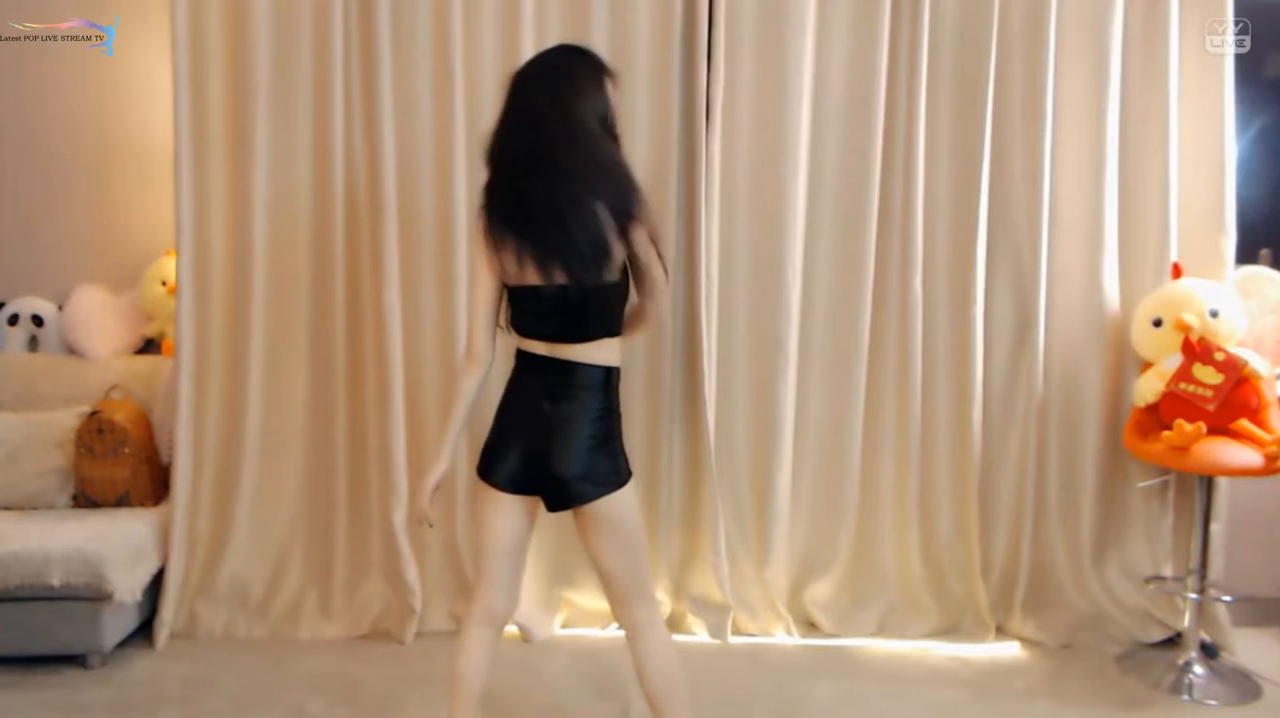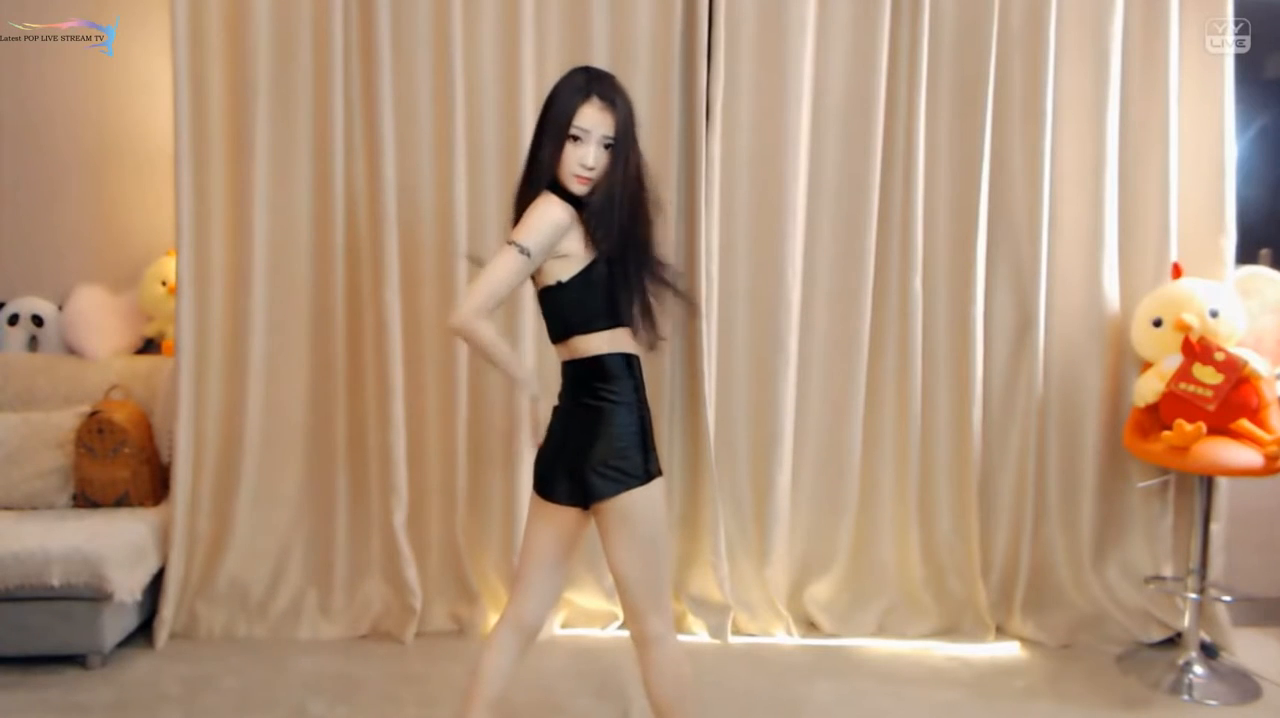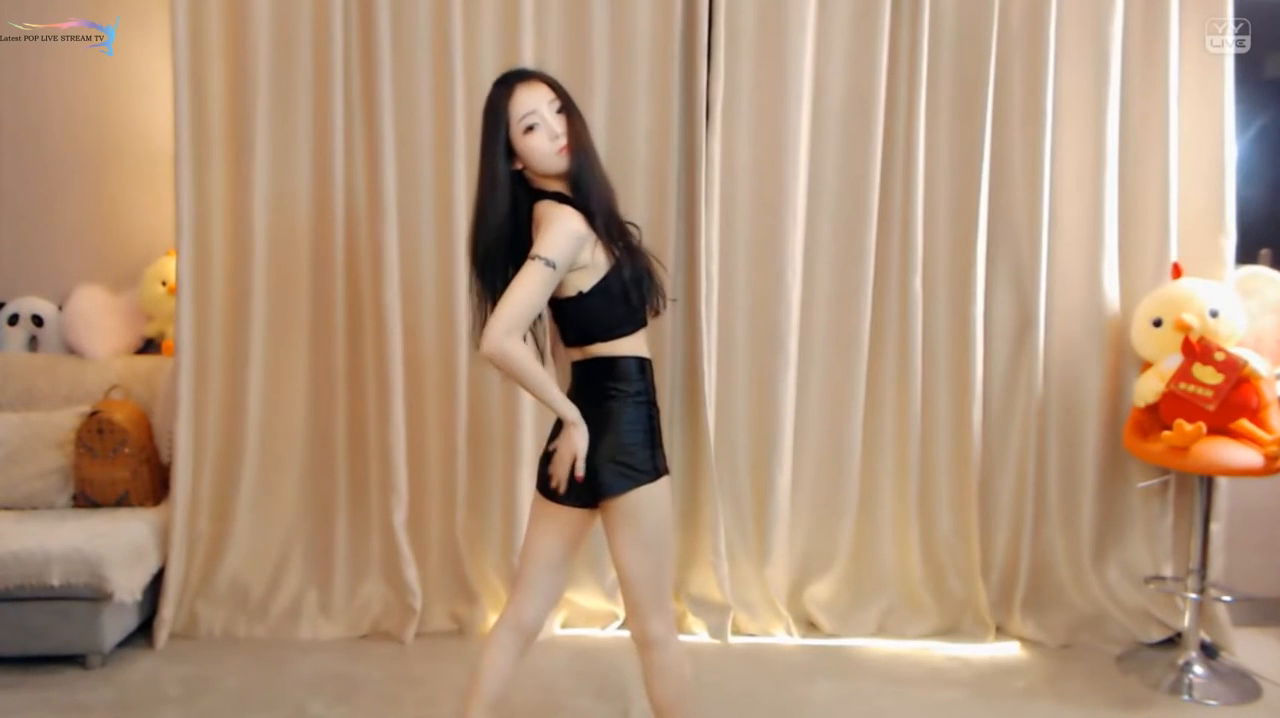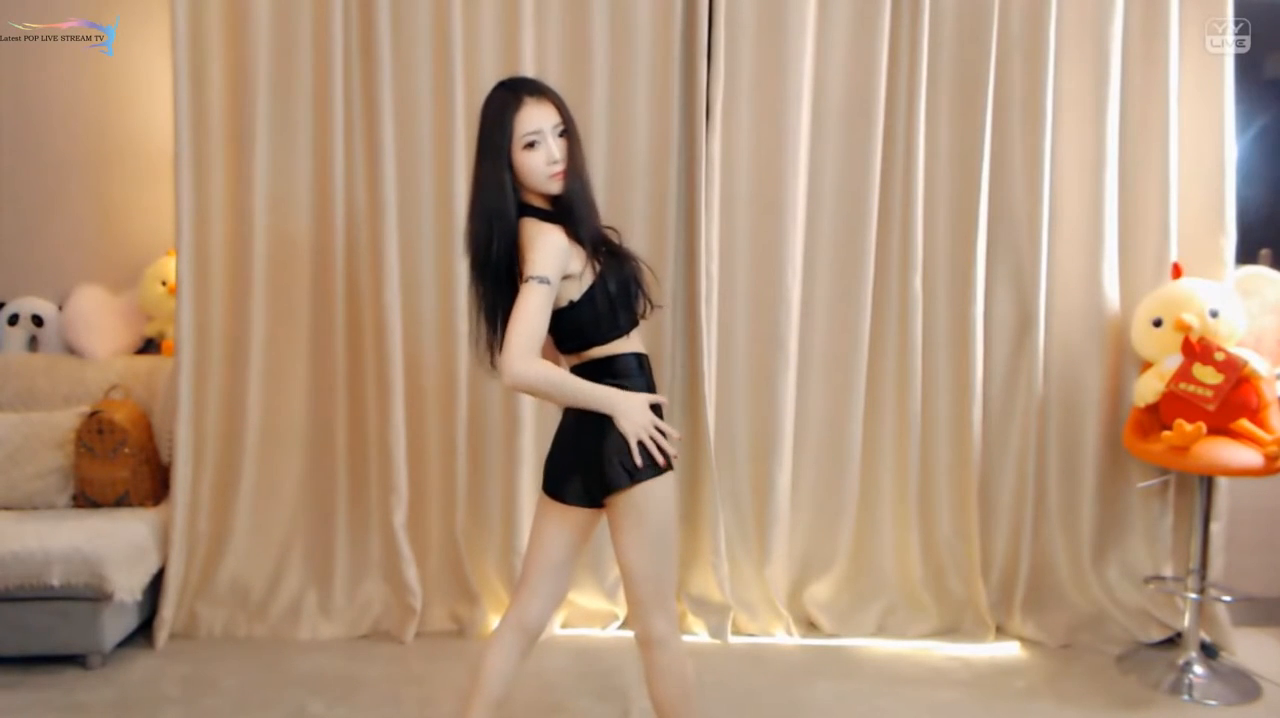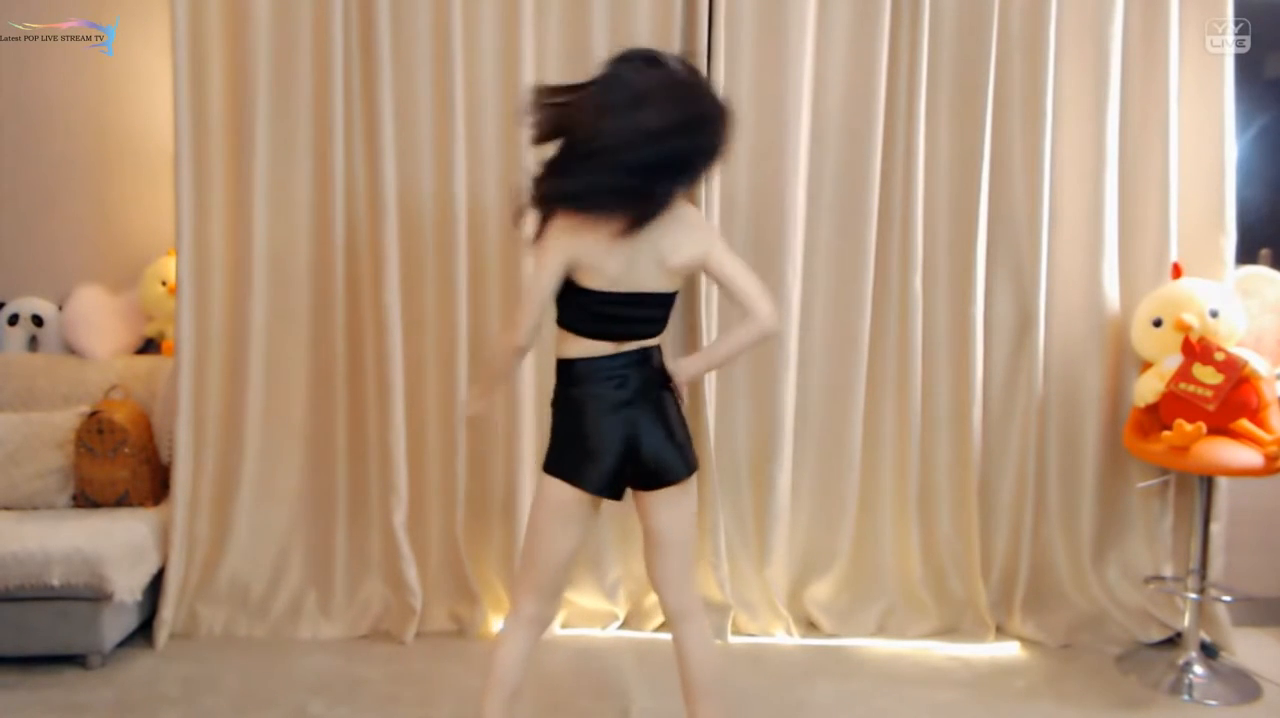
dt=0.7s
person 1, frame 1
left shoulder: (497, 221)
right shoulder: (614, 209)
left elbow: (478, 335)
right elbow: (648, 310)
left wrist: (446, 451)
right wrist: (628, 316)
left hip: (516, 418)
right hip: (583, 422)
left knee: (489, 609)
right knee: (639, 614)
person 1, frame 2
left shoulder: (592, 216)
right shoulder: (553, 211)
right elbow: (465, 315)
right wrist: (530, 382)
left hip: (579, 422)
right hip: (610, 422)
left knee: (523, 612)
right knee: (654, 624)
person 1, frame 3
left shoulder: (556, 215)
right shoulder: (566, 223)
right elbow: (499, 340)
right wrist: (573, 416)
left hip: (590, 421)
right hip: (619, 423)
left knee: (524, 611)
right knee: (654, 626)
person 1, frame 4
left shoulder: (541, 230)
right shoulder: (550, 240)
right elbow: (518, 367)
right wrist: (616, 402)
left hip: (583, 432)
right hip: (618, 427)
left knee: (526, 612)
right knee: (657, 622)
person 1, frame 5
left shoulder: (572, 225)
right shoulder: (687, 227)
left elbow: (521, 335)
right elbow: (763, 316)
left wrist: (486, 387)
right wrist: (689, 367)
left hip: (587, 423)
right hip: (657, 413)
left knee: (530, 604)
right knee: (681, 600)
